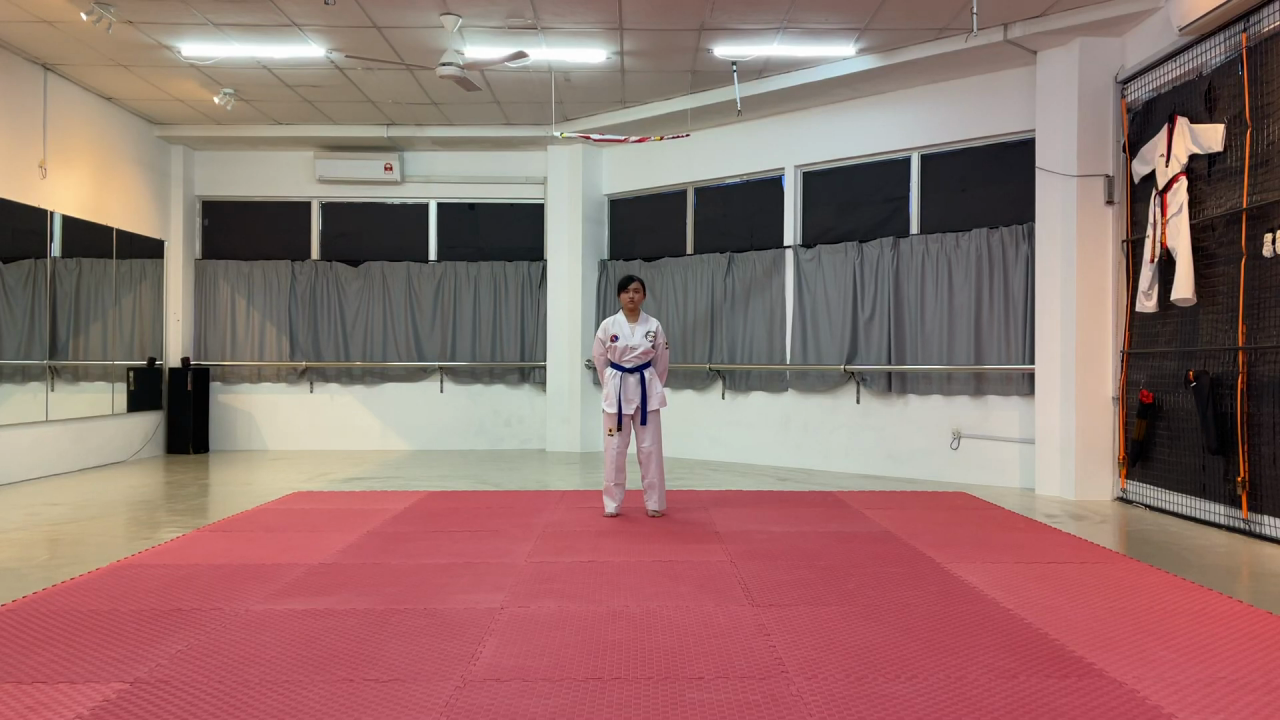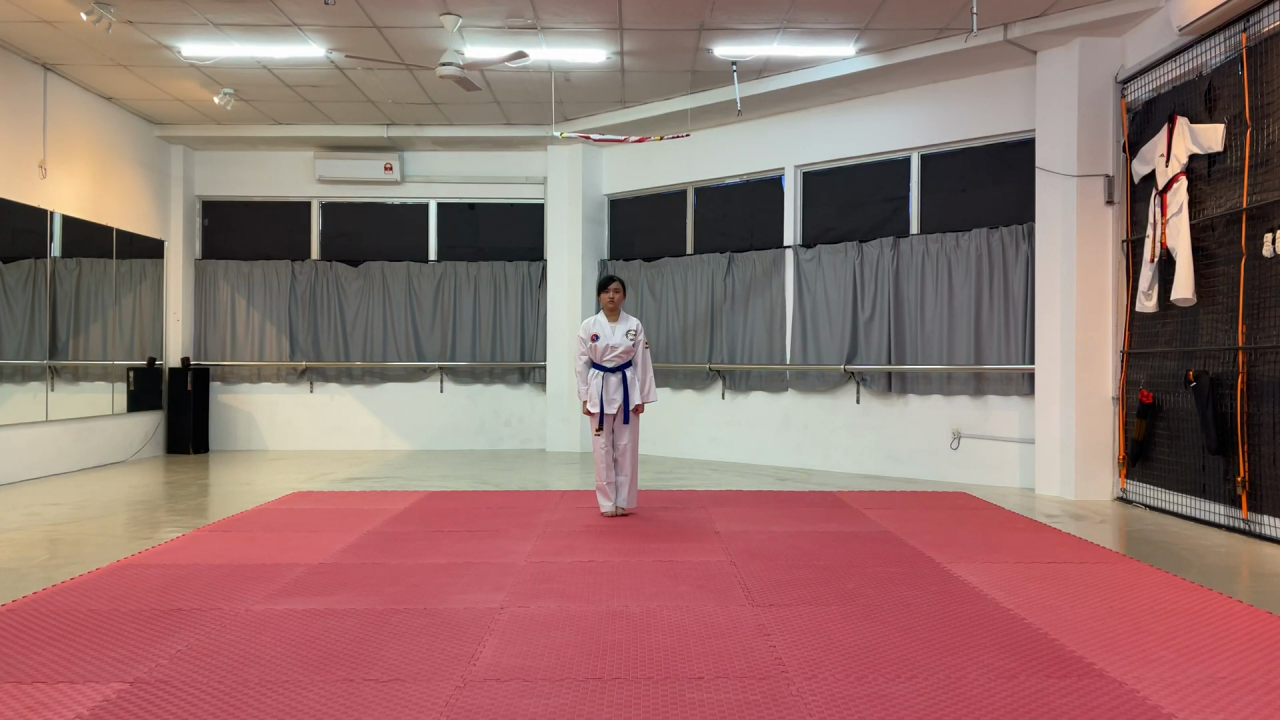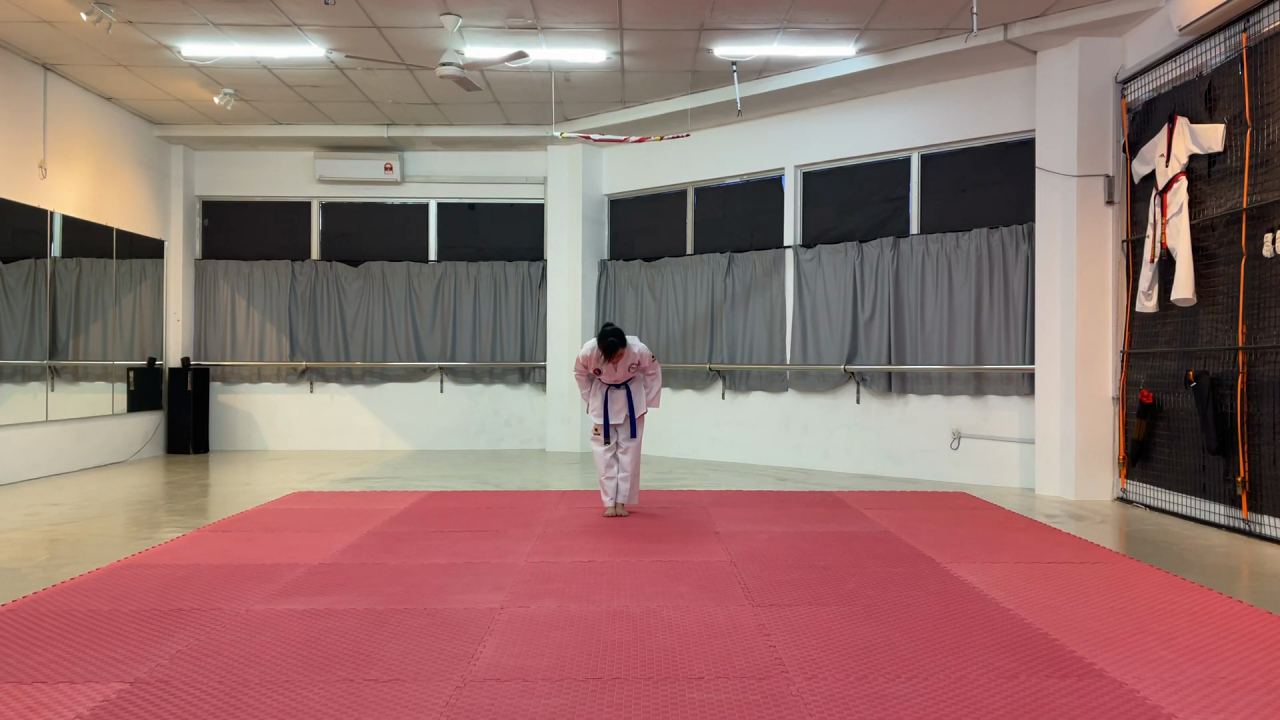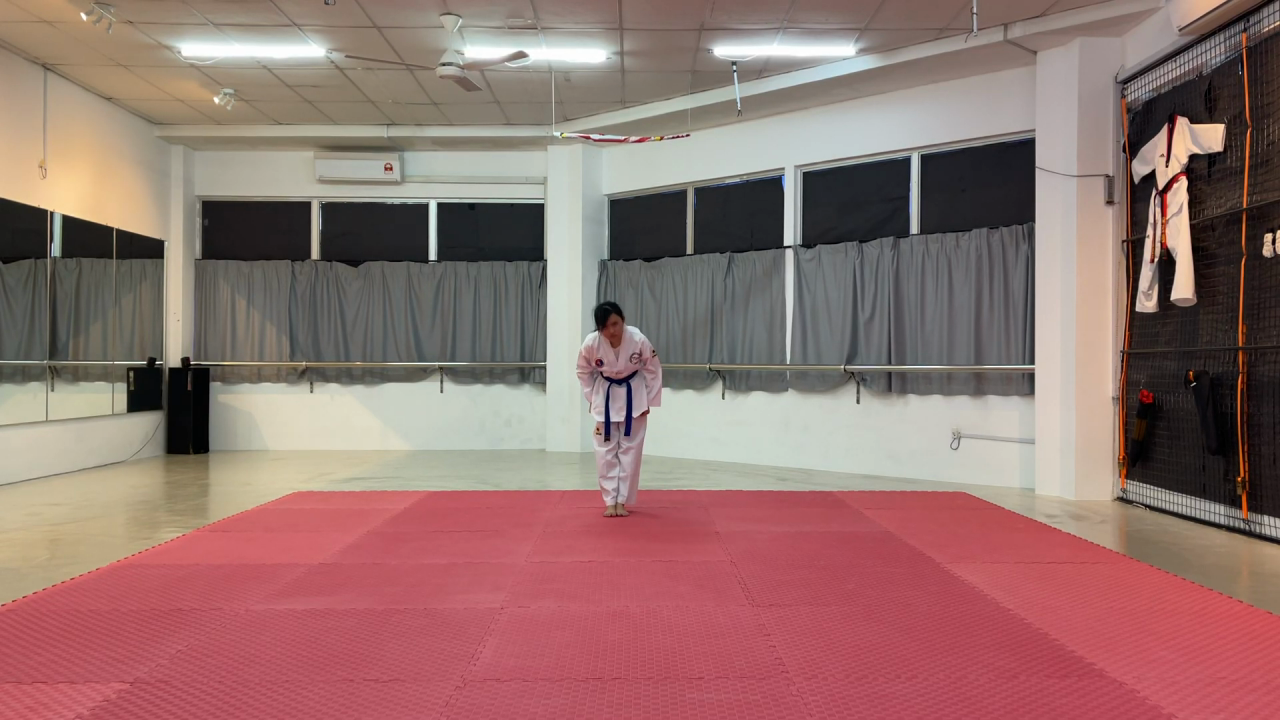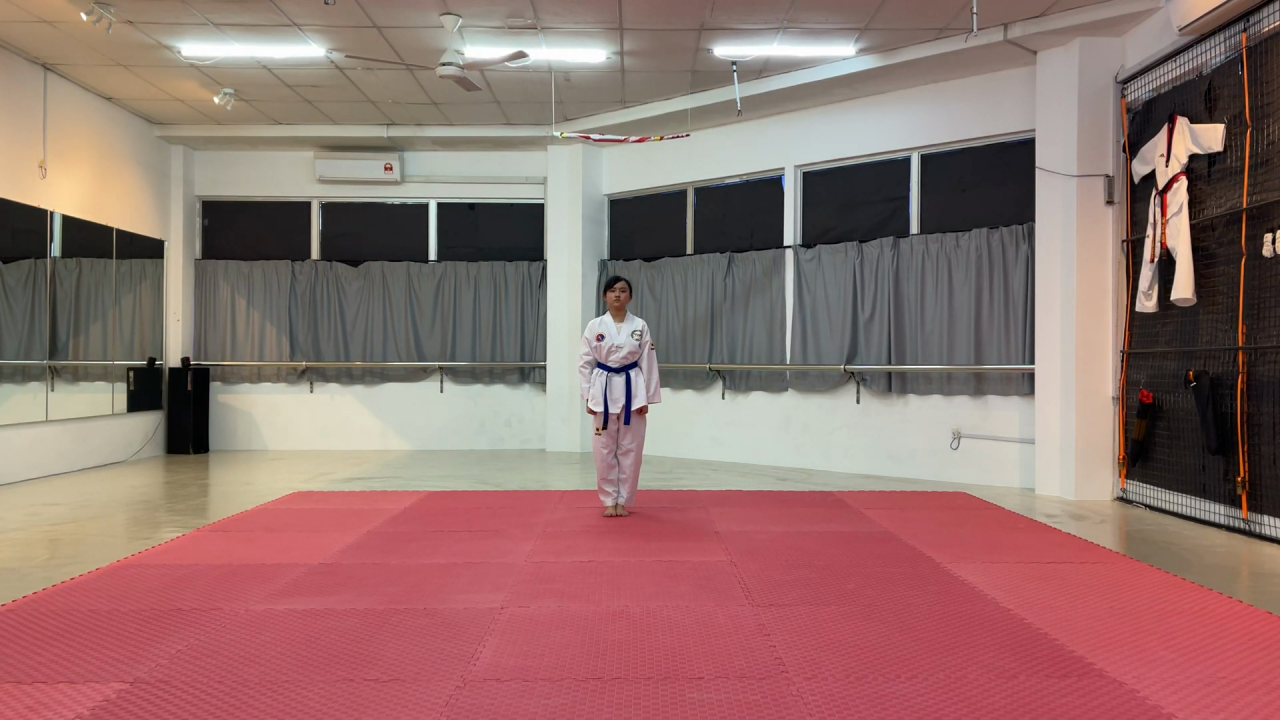
dt=1s
person 1, frame 1
left shoulder: (654, 326)
right shoulder: (608, 325)
left elbow: (661, 363)
right elbow: (600, 360)
left wrist: (649, 386)
right wrist: (614, 386)
left hip: (645, 390)
right hip: (617, 389)
left knee: (650, 447)
right knee: (615, 447)
left ankle: (654, 503)
right ankle: (612, 503)
person 1, frame 2
left shoulder: (634, 325)
right shoulder: (589, 326)
left elbow: (642, 363)
right elbow: (582, 363)
left wrist: (642, 397)
right wrist: (585, 398)
left hip: (627, 389)
right hip: (599, 389)
left knee: (626, 447)
right knee: (603, 447)
left ankle: (623, 501)
right ankle: (608, 502)
person 1, frame 3
left shoulder: (638, 350)
right shoulder: (588, 352)
left elbow: (653, 373)
right elbow: (580, 374)
left wrist: (645, 403)
right wrist: (590, 401)
left hip: (630, 399)
right hip: (603, 400)
left knee: (629, 448)
right knee: (604, 448)
left ankle: (622, 500)
right ankle: (609, 501)
person 1, frame 4
left shoulder: (639, 340)
right shoulder: (591, 343)
left elbow: (653, 370)
right elbow: (583, 371)
left wrist: (648, 402)
right wrist: (593, 400)
left hip: (633, 398)
right hip: (605, 398)
left knee: (630, 449)
right knee: (606, 450)
left ankle: (622, 501)
right ankle: (610, 501)
person 1, frame 5
left shoulder: (640, 326)
right shoulder: (594, 326)
left elbow: (648, 363)
right elbow: (585, 363)
left wrist: (647, 398)
right wrist: (588, 396)
left hip: (632, 389)
right hip: (603, 389)
left knee: (630, 448)
right knee: (604, 448)
left ankle: (623, 501)
right ankle: (609, 500)
